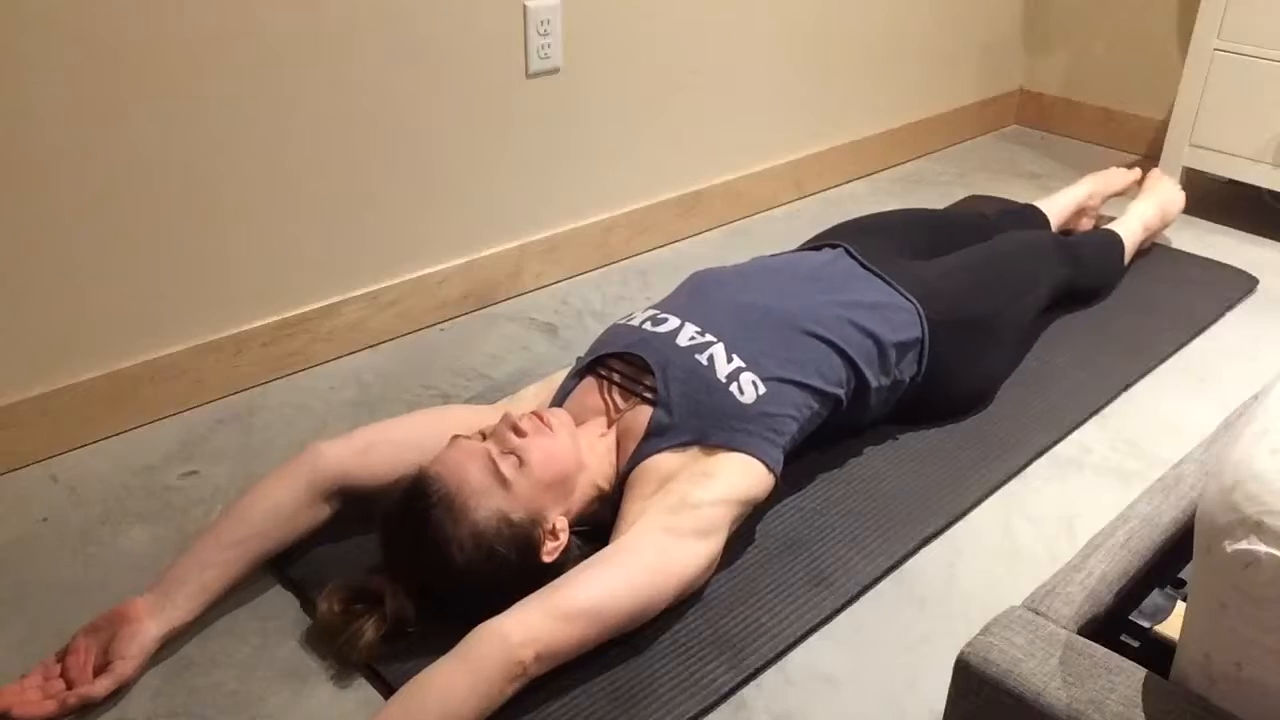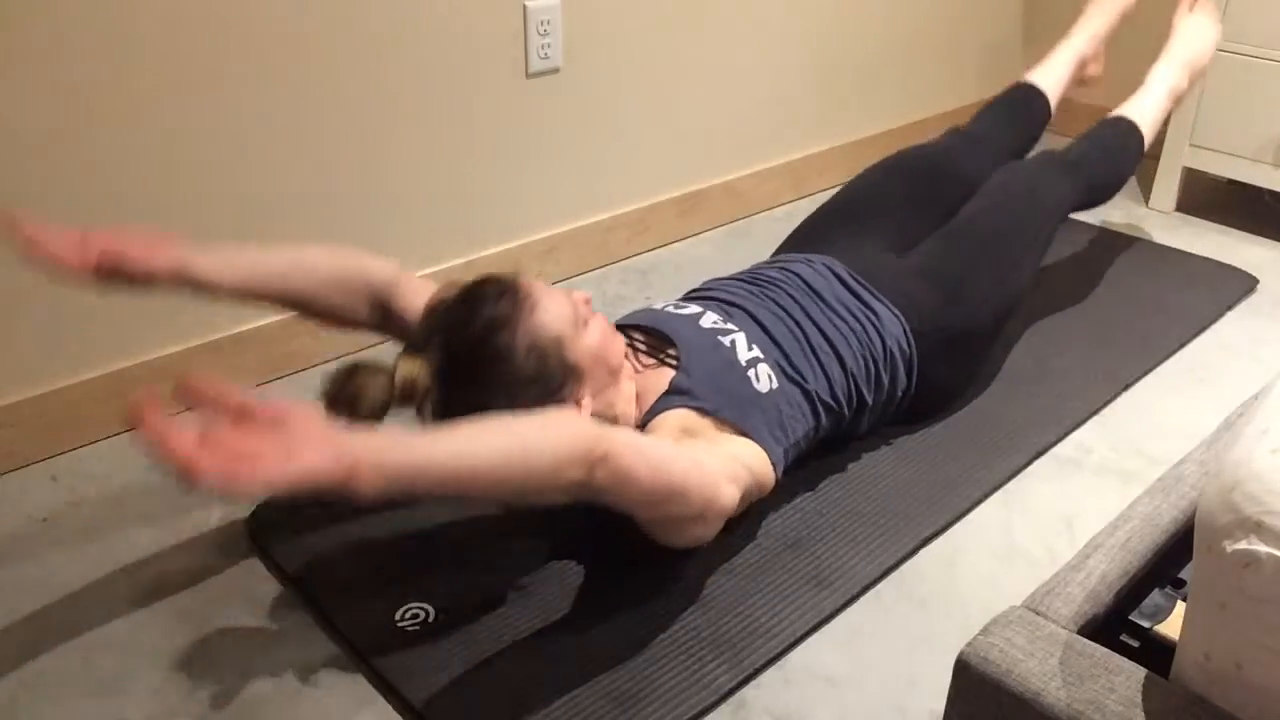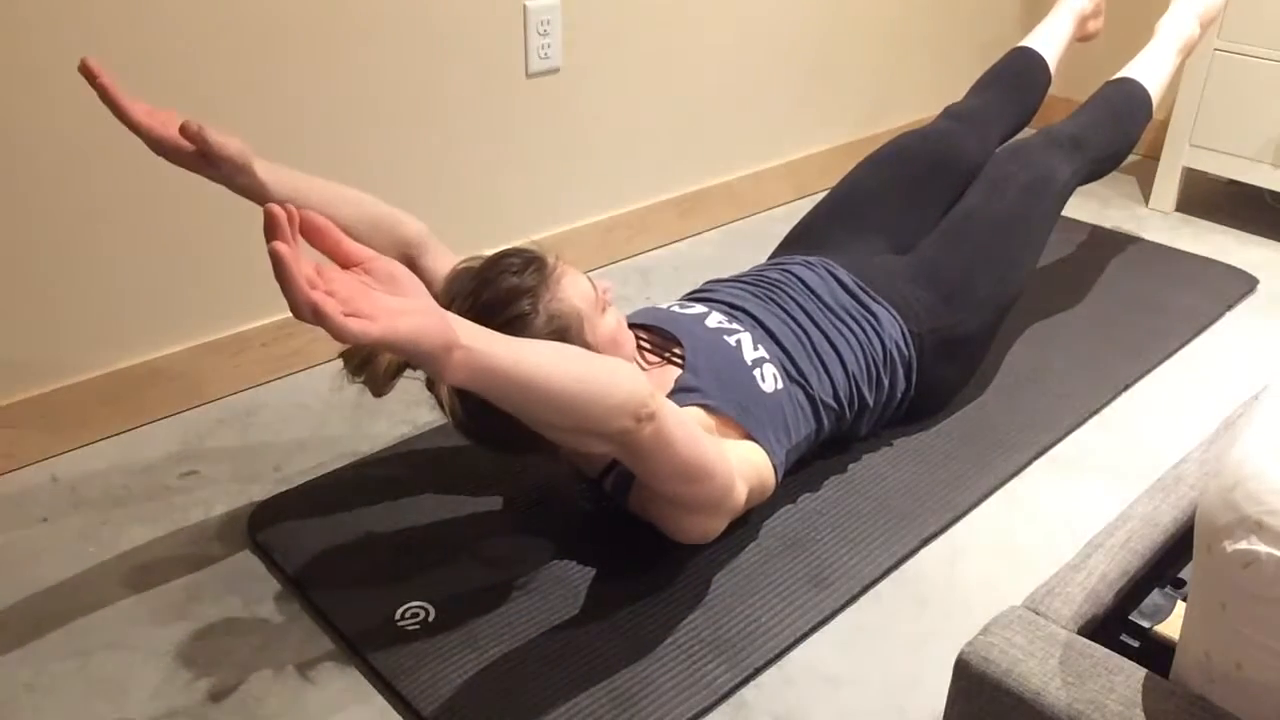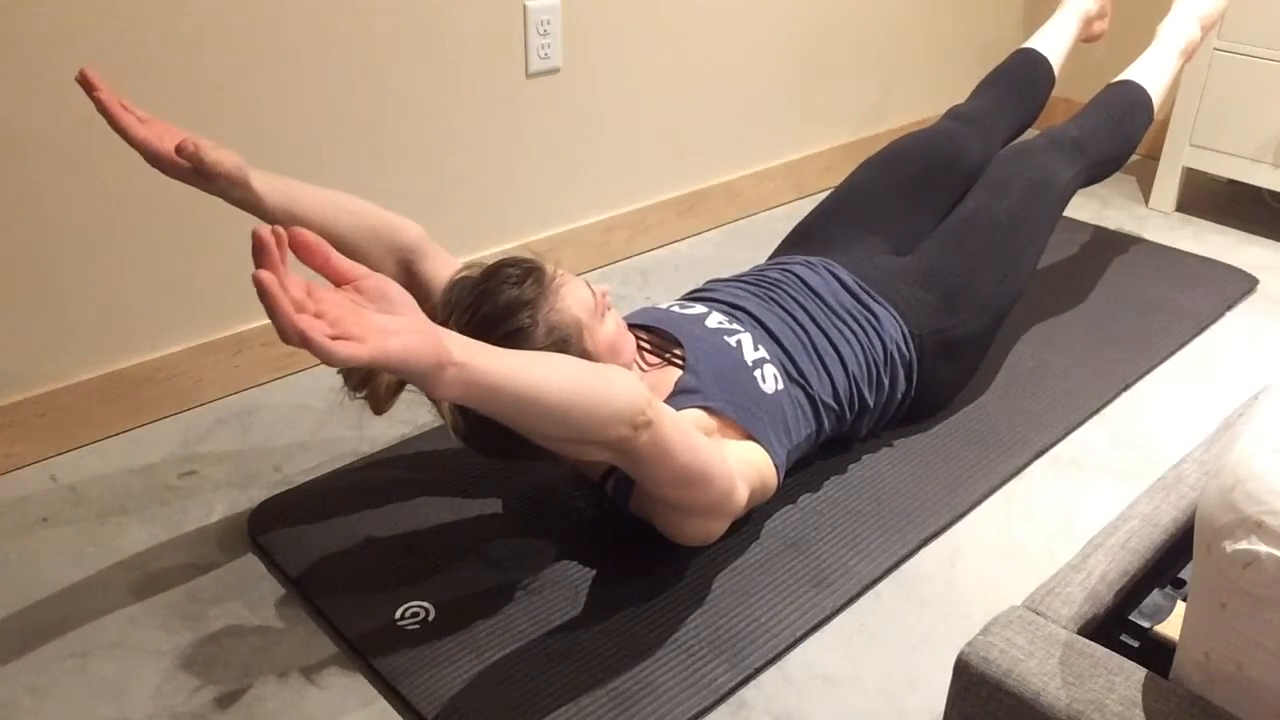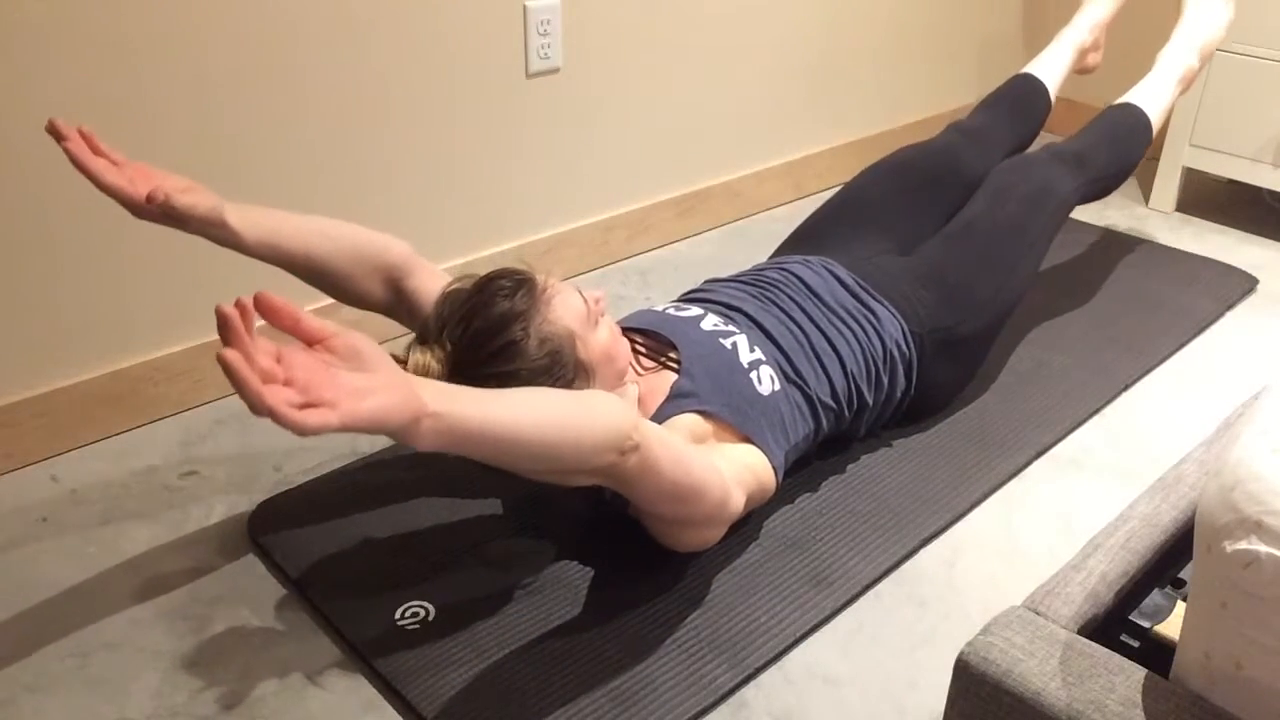
dt=1s
person 1, frame 1
left shoulder: (554, 409)
right shoulder: (685, 497)
left hip: (826, 269)
right hip: (920, 337)
left knee: (974, 218)
right knee: (1042, 263)
left ankle: (1084, 198)
right ankle: (1134, 216)
person 1, frame 2
left shoulder: (593, 370)
right shoulder: (693, 474)
left elbow: (384, 288)
right elbow: (586, 454)
left wrist: (177, 258)
right wrist: (342, 454)
left hip: (811, 272)
right hip: (907, 335)
left knee: (968, 155)
right knee: (1046, 180)
person 1, frame 3
left shoulder: (598, 360)
right shoulder: (691, 482)
left elbow: (413, 247)
right elbow: (635, 410)
left wrist: (232, 166)
right wrist: (437, 337)
left hip: (804, 273)
right hip: (910, 331)
left knee: (968, 133)
right knee: (1042, 161)
person 1, frame 4
left shoulder: (596, 354)
right shoulder: (694, 482)
left elbow: (410, 251)
right elbow: (633, 416)
left wrist: (226, 175)
right wrist: (433, 356)
left hip: (804, 275)
right hip: (911, 333)
left knee: (967, 138)
right knee: (1044, 164)
person 1, frame 5
left shoulder: (589, 365)
right shoulder: (693, 482)
left elbow: (395, 271)
right elbow: (623, 443)
left wrist: (204, 210)
right wrist: (410, 405)
left hip: (802, 277)
right hip: (907, 331)
left knee: (975, 146)
right knee: (1046, 176)
